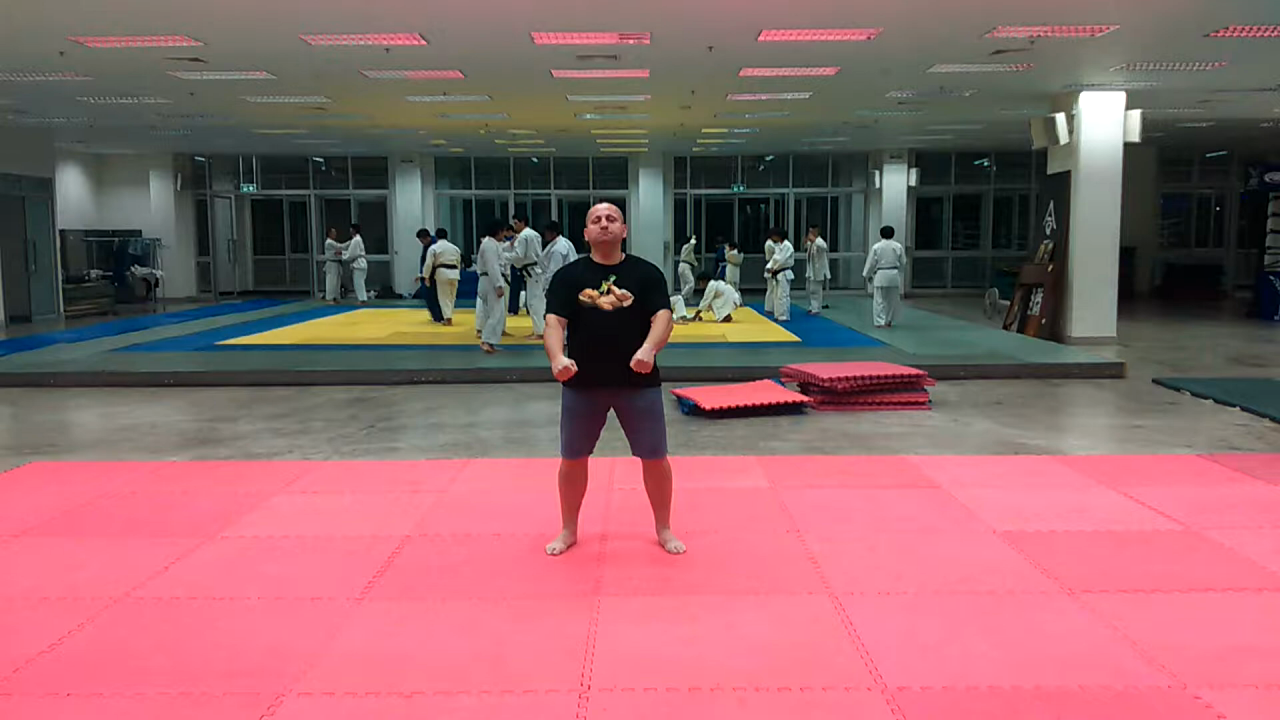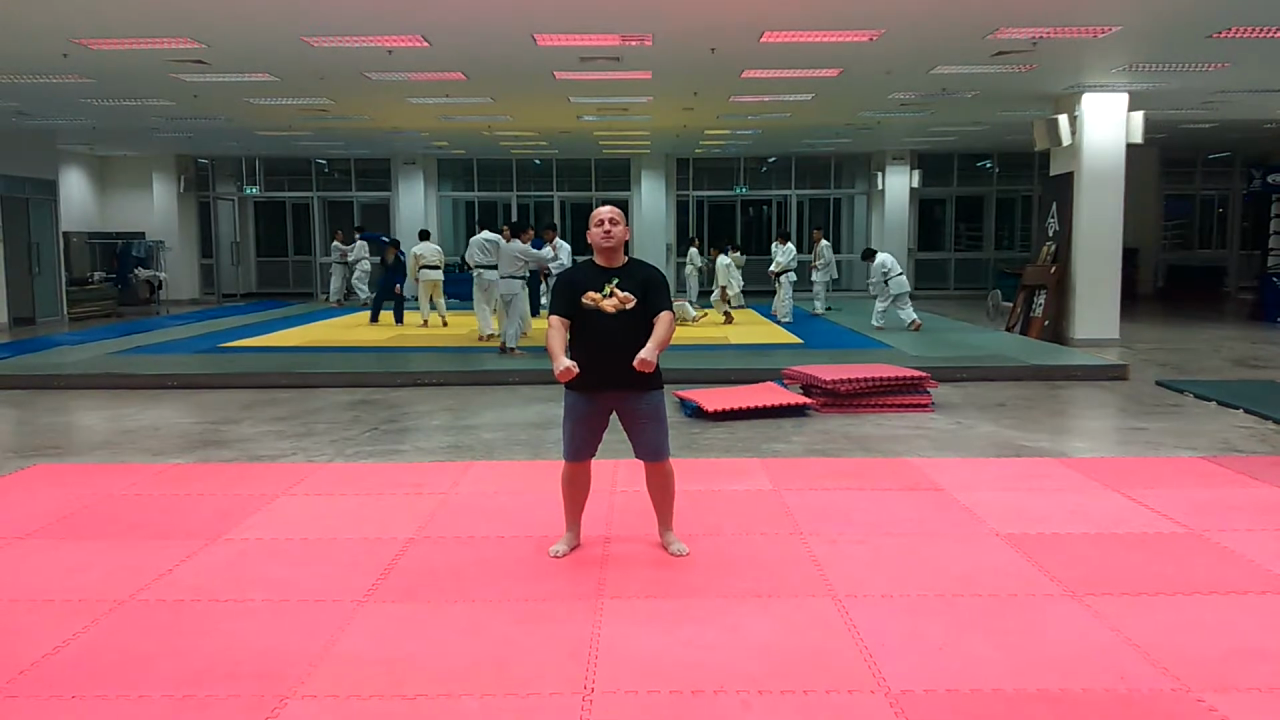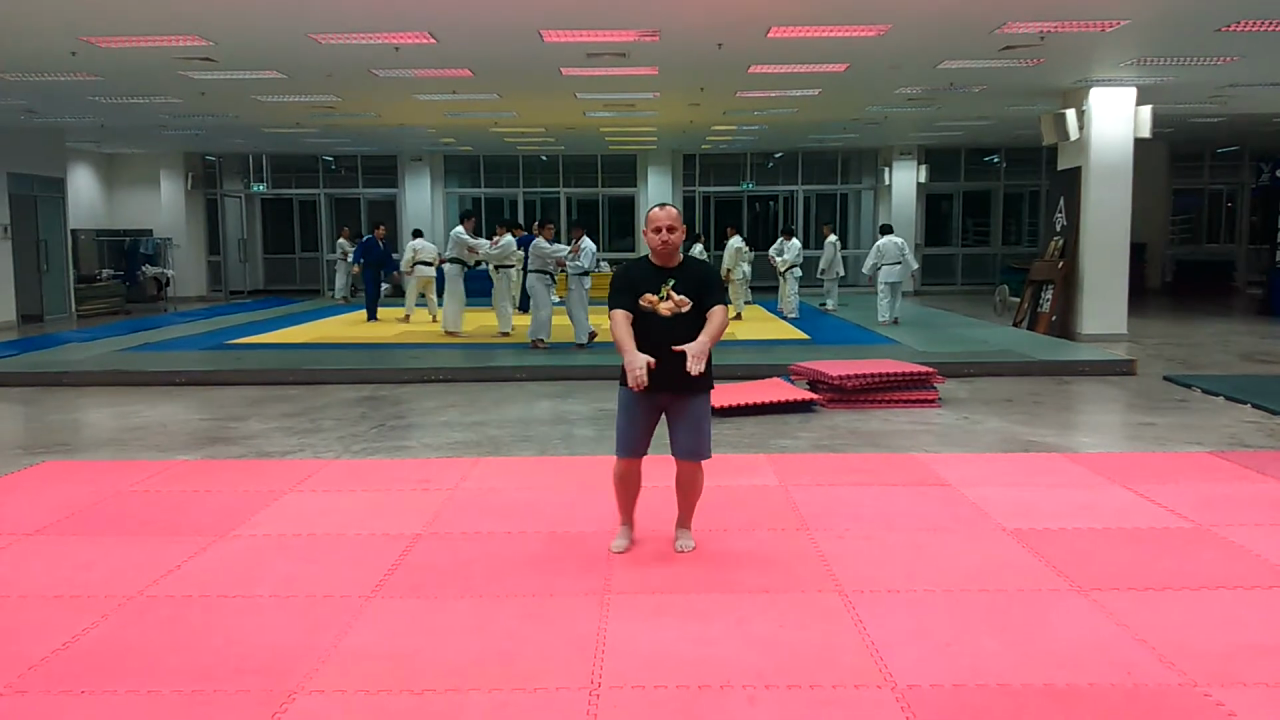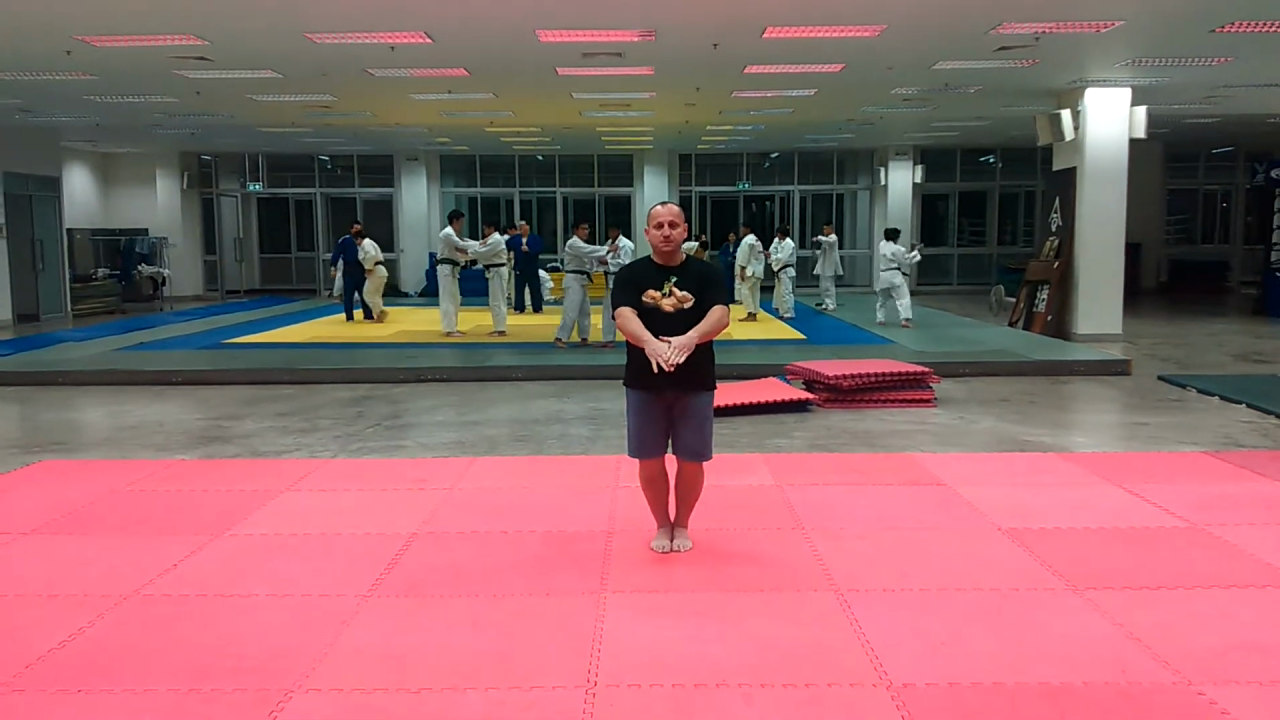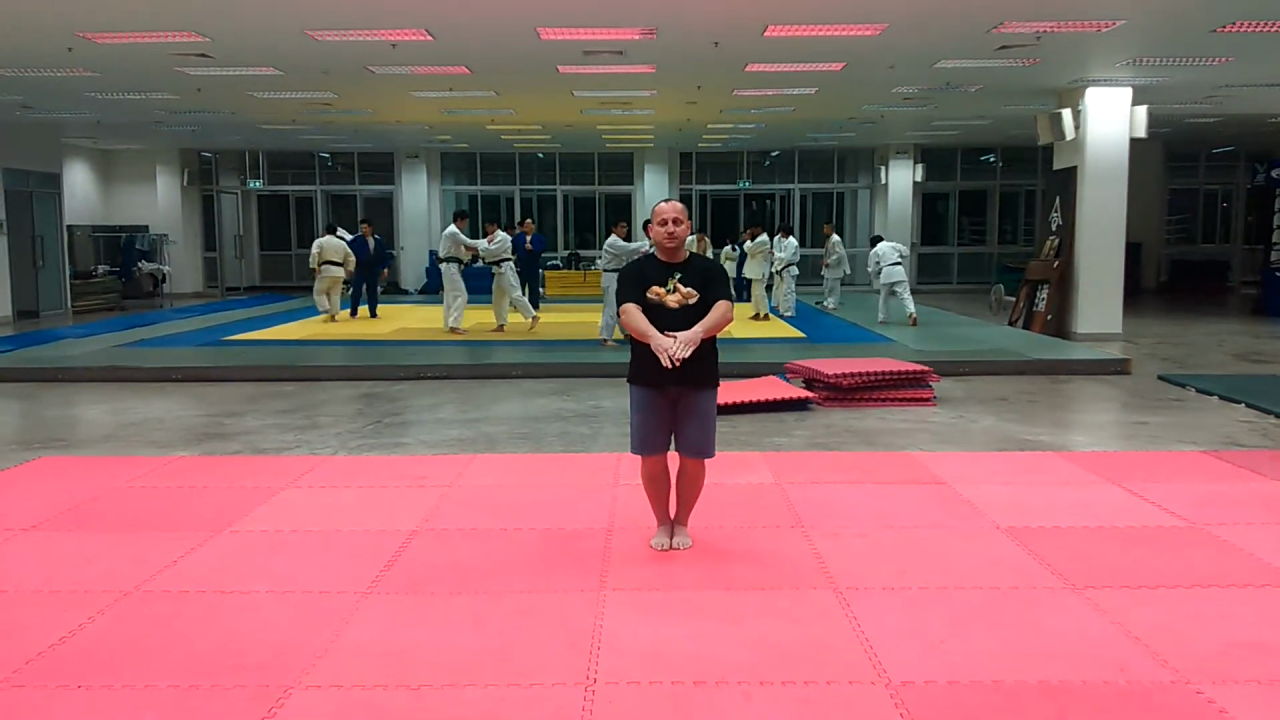
dt=1s
person 1, frame 1
left shoulder: (646, 272)
right shoulder: (568, 275)
left elbow: (662, 316)
right elbow: (554, 321)
left wrist: (649, 349)
right wrist: (557, 357)
left hip: (638, 382)
right hip: (582, 383)
left knee: (654, 457)
right knee: (573, 458)
left ankle: (663, 528)
right ankle: (569, 530)
person 1, frame 2
left shoulder: (648, 275)
right shoulder: (571, 278)
left elbow: (665, 318)
right elbow: (557, 323)
left wrist: (652, 348)
right wrist: (559, 358)
left hip: (640, 385)
right hip: (584, 386)
left knee: (657, 459)
right knee: (575, 461)
left ankle: (666, 531)
right ankle: (572, 533)
person 1, frame 3
left shoulder: (703, 273)
right shoulder: (628, 274)
left elbow: (719, 314)
right elbow: (619, 318)
left wrist: (703, 344)
right wrist: (631, 355)
left hip: (690, 383)
right hip: (640, 382)
left knee: (690, 459)
right knee: (629, 458)
left ankle: (684, 526)
right ankle: (626, 525)
person 1, frame 4
left shoulder: (705, 273)
right shoulder: (630, 274)
left elbow: (721, 315)
right elbow: (624, 317)
left wrist: (690, 339)
right wrist: (650, 343)
left hip: (695, 382)
right hip: (645, 381)
left knee: (691, 459)
right knee: (650, 459)
left ankle: (682, 524)
right ankle: (662, 525)
person 1, frame 5
left shoulder: (709, 269)
right shoulder: (635, 271)
left elbow: (725, 311)
right elbow: (629, 313)
left wrist: (695, 333)
right wrist: (657, 339)
left hip: (699, 378)
right hip: (648, 379)
left knee: (693, 457)
right knee: (652, 456)
left ankle: (681, 523)
right ankle: (662, 523)
